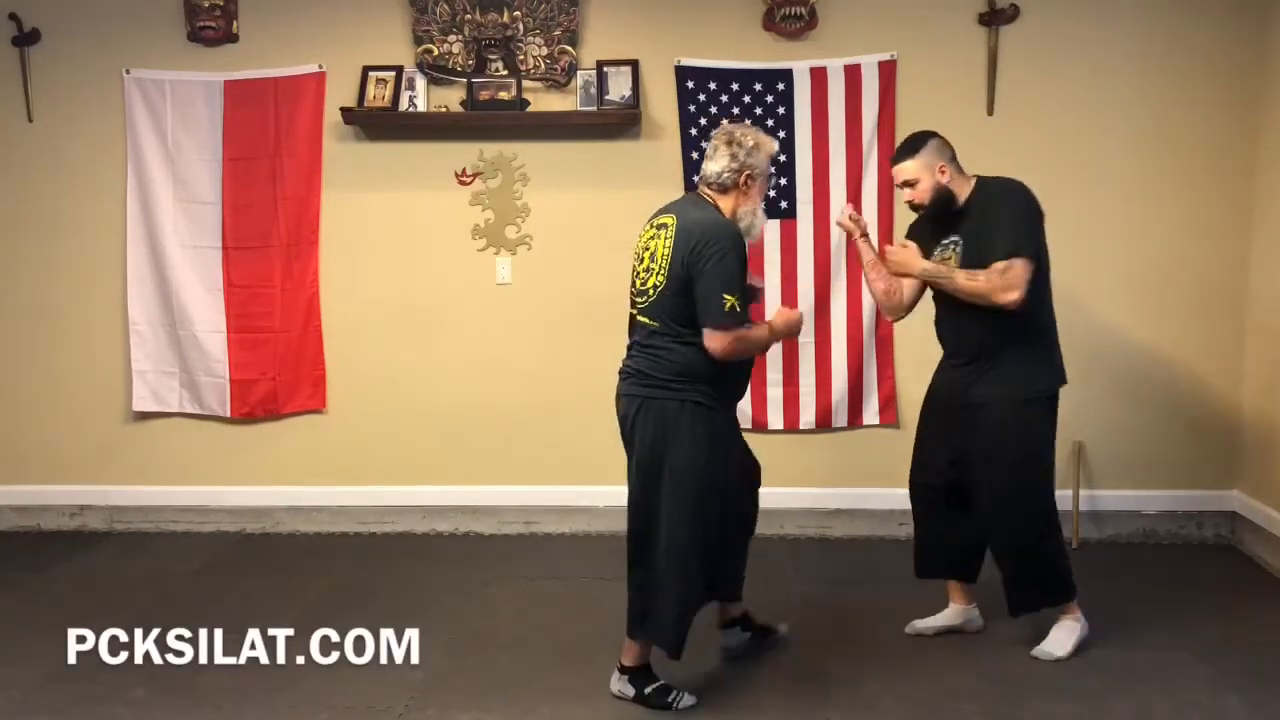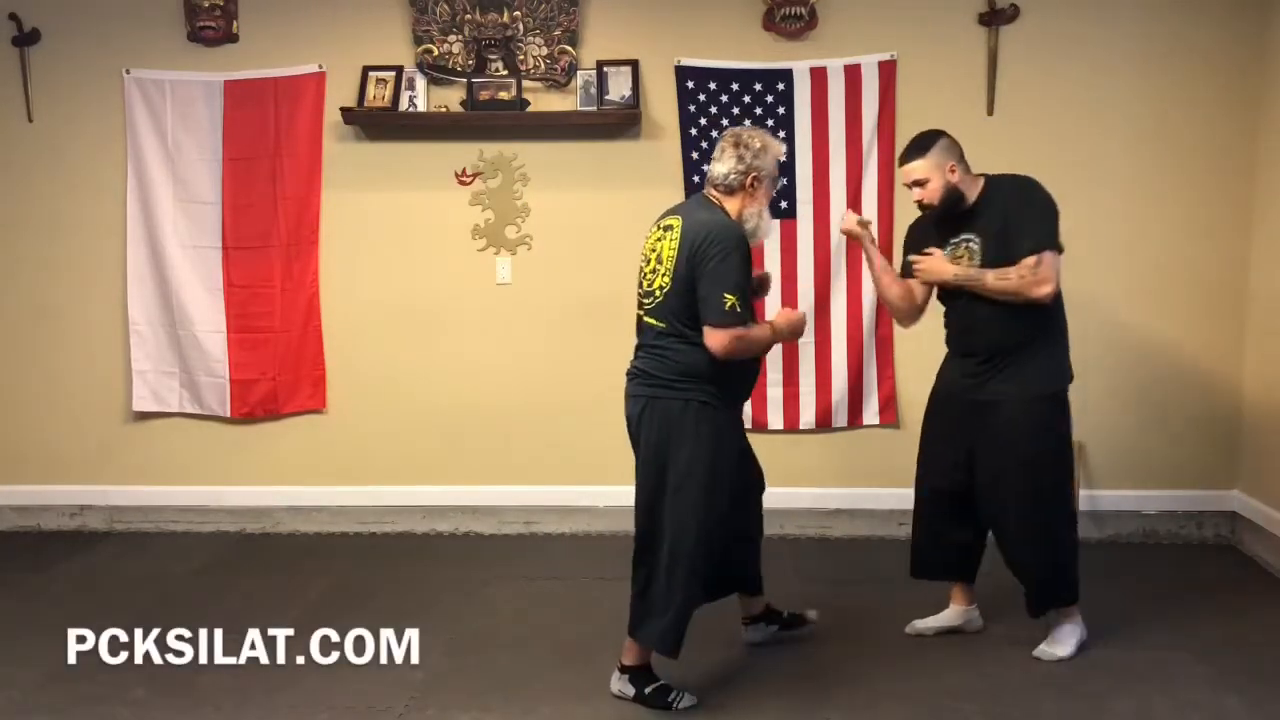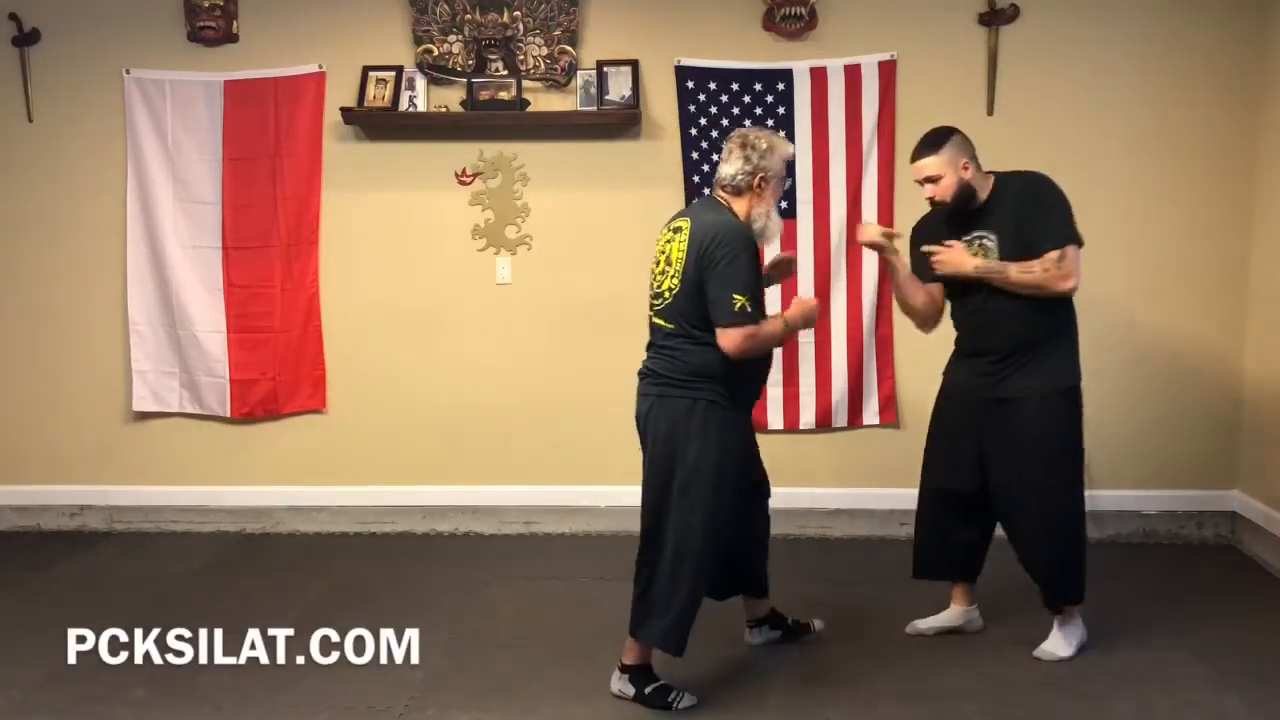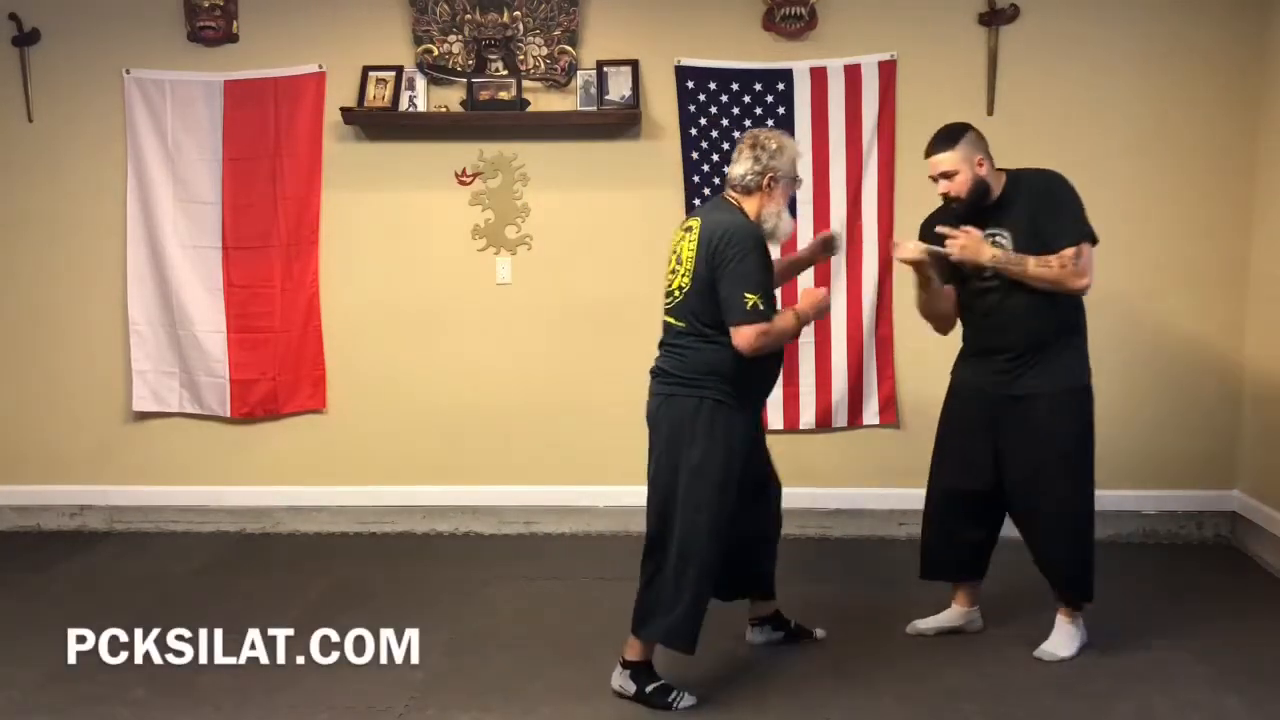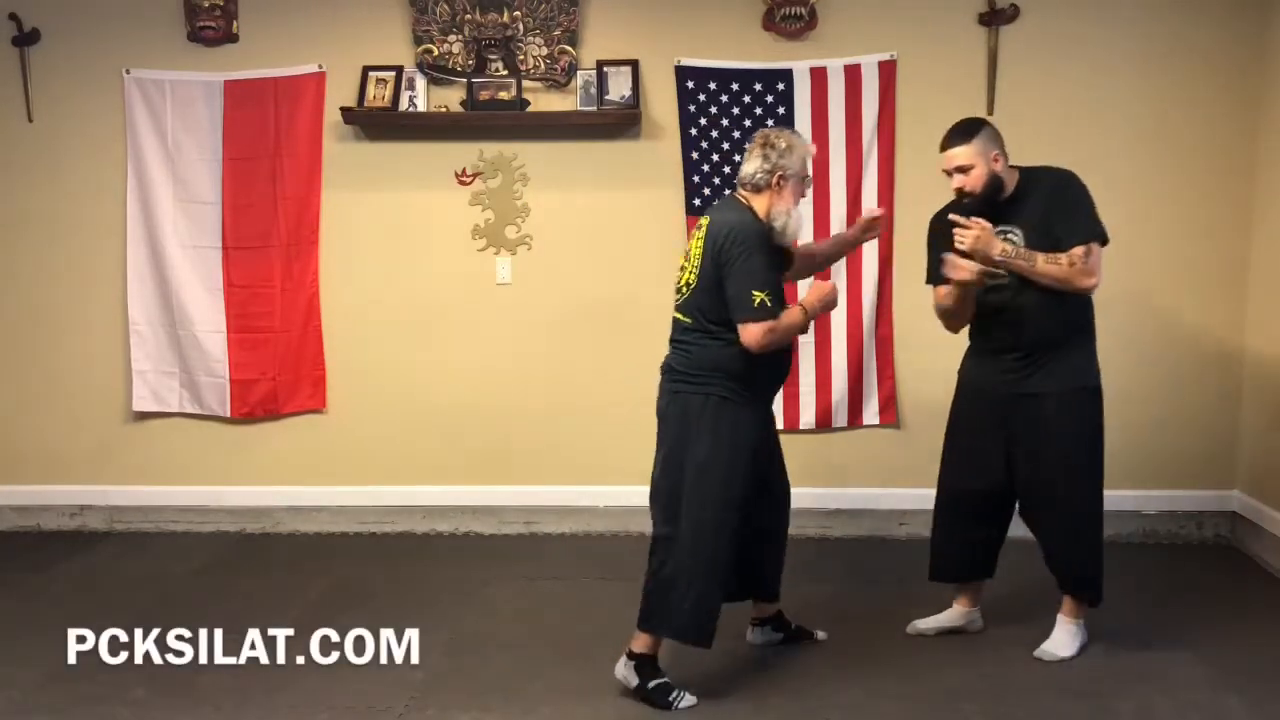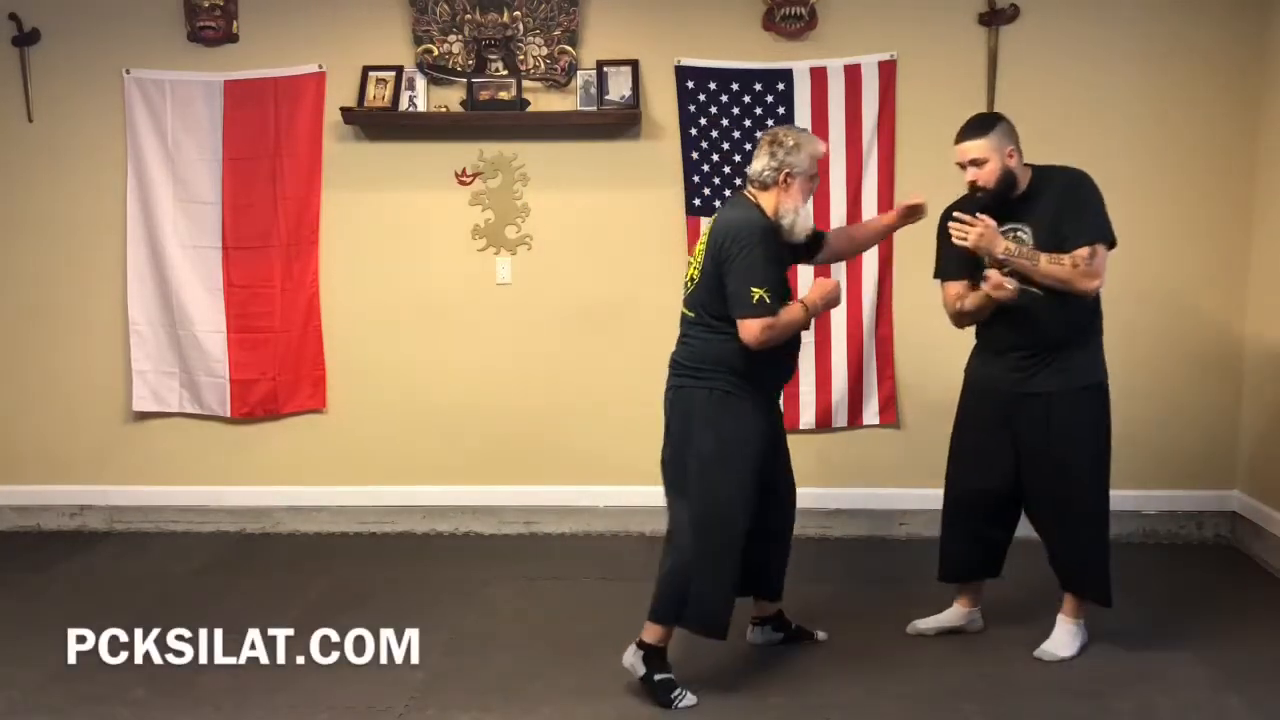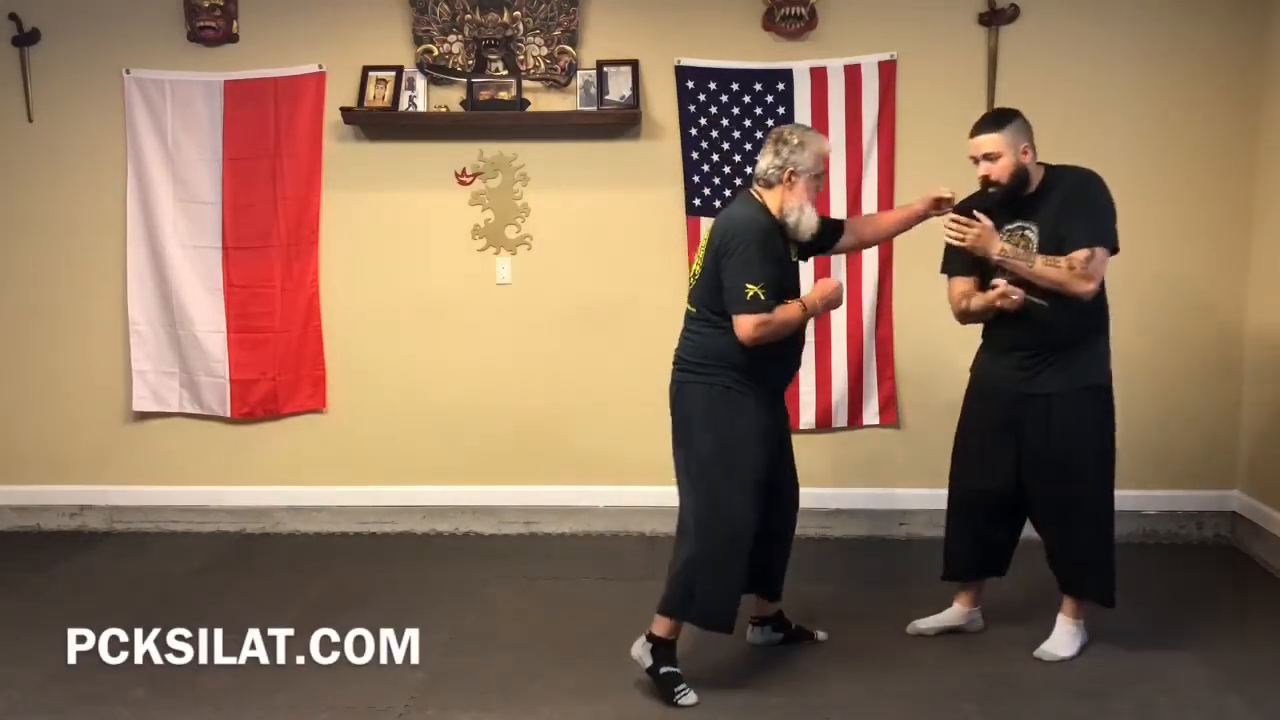
dt=0.1s
person 1, frame 1
left shoulder: (671, 216)
right shoulder: (718, 236)
right elbow: (721, 343)
left wrist: (737, 293)
right wrist: (776, 330)
left hip: (661, 395)
right hip: (677, 406)
left knee: (738, 487)
right knee: (670, 532)
left ankle: (735, 620)
right ankle: (632, 667)
person 1, frame 2
left shoulder: (680, 217)
right shoulder: (722, 236)
right elbow: (724, 341)
left wrist: (747, 290)
right wrist: (781, 328)
left hip: (674, 396)
right hip: (684, 407)
left knee: (739, 499)
right knee: (675, 530)
left ankle: (758, 615)
right ankle: (633, 668)
person 1, frame 3
left shoulder: (692, 219)
right shoulder: (730, 237)
right elbow: (736, 340)
left wrist: (764, 277)
right wrist: (792, 320)
left hip: (688, 398)
right hip: (694, 407)
left knee: (746, 502)
right knee: (681, 530)
left ankle: (763, 618)
right ankle: (633, 667)
person 1, frame 4
left shoulder: (714, 220)
right shoulder: (736, 236)
right elbow: (750, 338)
left wrist: (809, 254)
right wrist: (803, 312)
left hip: (722, 403)
right hip: (700, 405)
left knee: (758, 503)
right knee: (687, 529)
left ankle: (766, 616)
right ankle: (635, 666)
person 1, frame 5
left shoulder: (732, 219)
right shoulder: (744, 234)
left elbow: (790, 264)
right elbow: (758, 334)
left wrist: (854, 237)
right wrist: (812, 307)
left hip: (730, 399)
right hip: (707, 403)
left knee: (767, 505)
right knee: (696, 525)
left ankle: (767, 618)
right ankle: (640, 659)
person 1, frame 6
left shoulder: (767, 225)
right shoulder: (748, 231)
left elbow: (832, 243)
right elbow: (755, 332)
left wrist: (894, 218)
right wrist: (812, 305)
left hip: (747, 396)
right hip: (713, 397)
left knee: (771, 504)
right knee: (708, 520)
left ankle: (767, 617)
right ankle: (649, 650)
person 1, frame 7
left shoulder: (775, 223)
right shoulder: (748, 228)
left elbow: (854, 233)
right elbow: (751, 327)
left wrist: (920, 211)
right wrist: (813, 302)
left hip: (752, 392)
right hip: (717, 393)
left knee: (775, 504)
right knee: (719, 516)
left ankle: (768, 618)
right ankle: (658, 643)
person 2, frame 1
left shoulder: (1006, 201)
right shoulder: (928, 225)
left elbow: (1009, 289)
right elbow: (893, 305)
left wrist: (926, 269)
right wrist: (862, 242)
left hip: (1015, 385)
right hip: (958, 379)
left knee: (1015, 506)
right knee: (935, 489)
left ankle: (1069, 613)
right ankle: (961, 606)
person 2, frame 2
left shoulder: (1019, 197)
right shoulder: (926, 230)
left elbow: (1042, 283)
right elbow: (904, 312)
left wrist: (956, 273)
right wrist: (870, 248)
left hip: (1028, 384)
right hip: (961, 380)
left knee: (1029, 506)
right knee: (943, 492)
left ankle: (1067, 617)
right ankle: (962, 606)
person 2, frame 3
left shoulder: (1033, 194)
right shoulder: (934, 228)
left elbow: (1064, 277)
right elbow: (924, 316)
left wrist: (977, 266)
right wrist: (890, 254)
left hip: (1040, 382)
right hip: (969, 380)
left knee: (1043, 504)
right knee: (949, 493)
left ankle: (1068, 616)
right ankle: (962, 606)
person 2, frame 4
left shoulder: (1046, 192)
right shoulder: (939, 226)
left elbow: (1078, 275)
right elbow: (940, 321)
left wrist: (989, 258)
right wrist: (924, 272)
left hip: (1053, 380)
right hip: (977, 379)
left knee: (1054, 502)
right knee: (956, 492)
left ankle: (1070, 617)
right ankle: (964, 606)
person 2, frame 5
left shoulder: (1058, 191)
right shoulder: (948, 223)
left elbow: (1086, 274)
right elbow: (952, 318)
left wrist: (999, 252)
right wrist: (959, 282)
left hip: (1061, 380)
right hip: (985, 378)
left knee: (1064, 502)
right knee: (966, 492)
left ankle: (1072, 616)
right ankle: (965, 606)
person 2, frame 6
left shoulder: (1070, 190)
right shoulder: (960, 216)
left elbow: (1089, 276)
right elbow: (955, 310)
left wrist: (1003, 249)
right wrist: (986, 296)
left hip: (1068, 379)
right hip: (992, 377)
left knee: (1069, 499)
right knee: (973, 492)
left ankle: (1072, 617)
right ankle: (966, 606)
person 2, frame 7
left shoulder: (1080, 190)
right shoulder: (969, 213)
left elbow: (1086, 280)
right elbow: (960, 306)
left wrist: (999, 250)
right wrist: (993, 300)
left hip: (1072, 380)
right hip: (997, 377)
left knee: (1071, 501)
right knee: (977, 492)
left ankle: (1071, 617)
right ankle: (966, 605)
